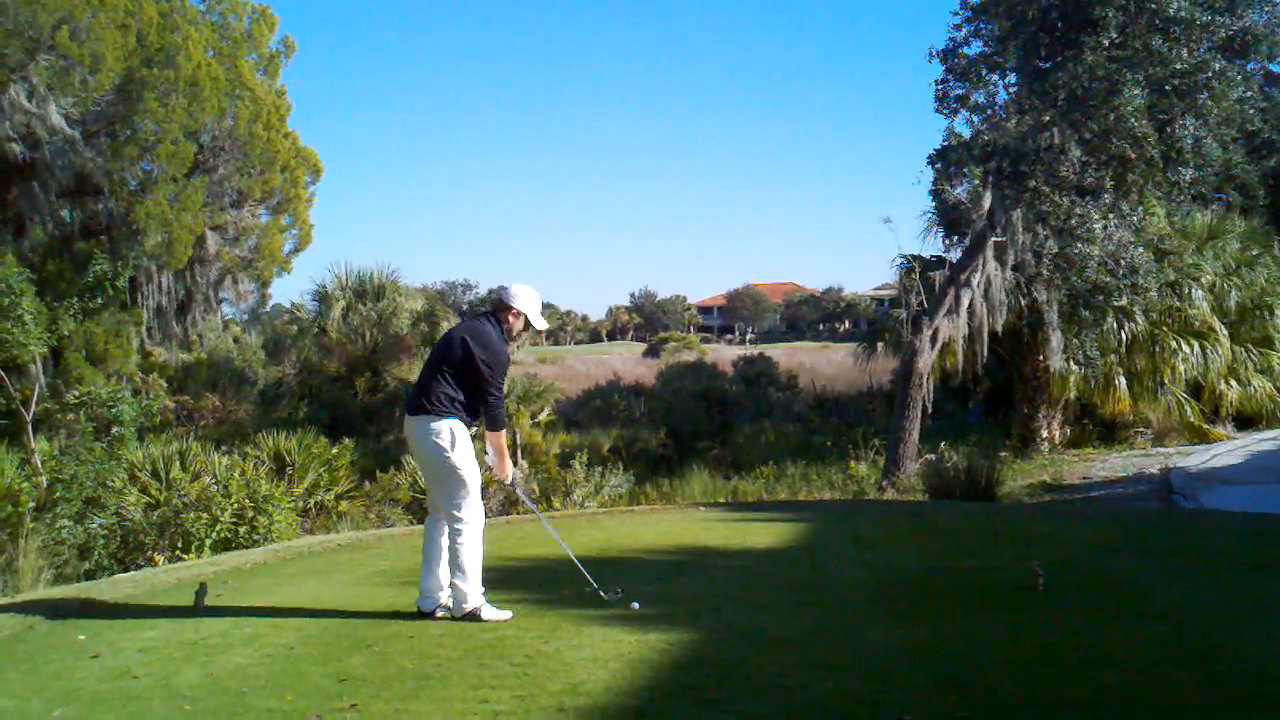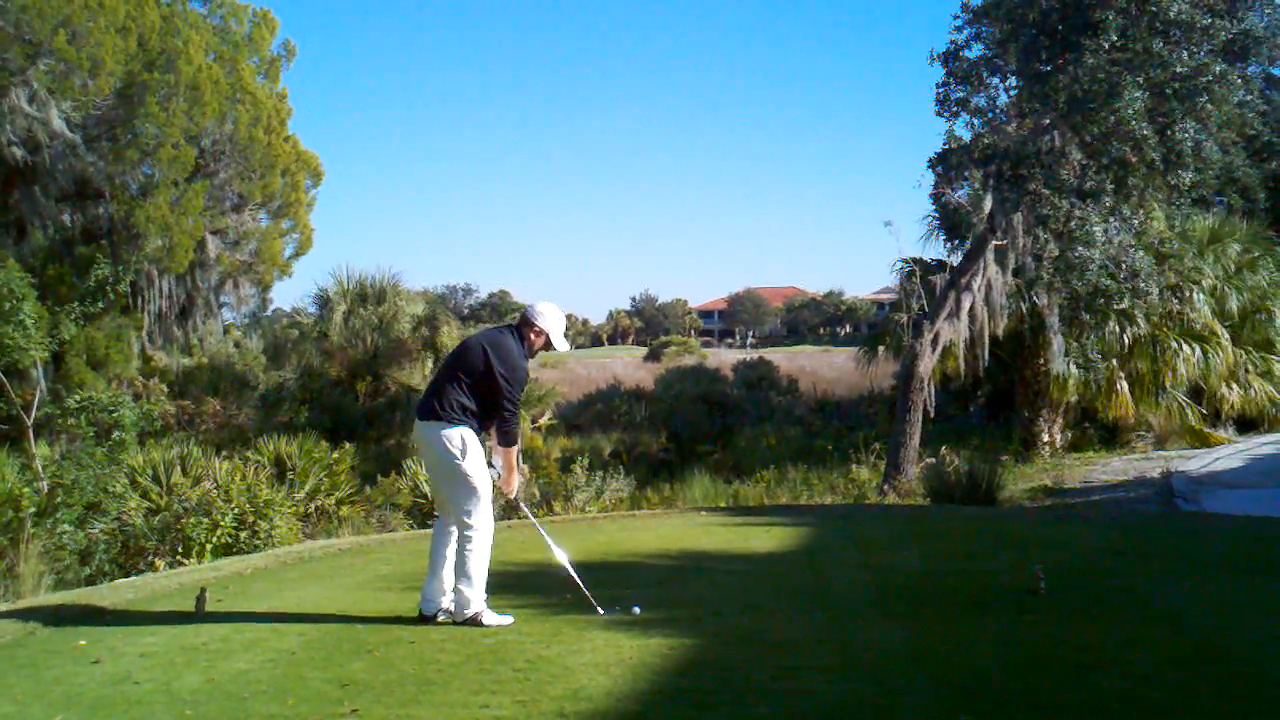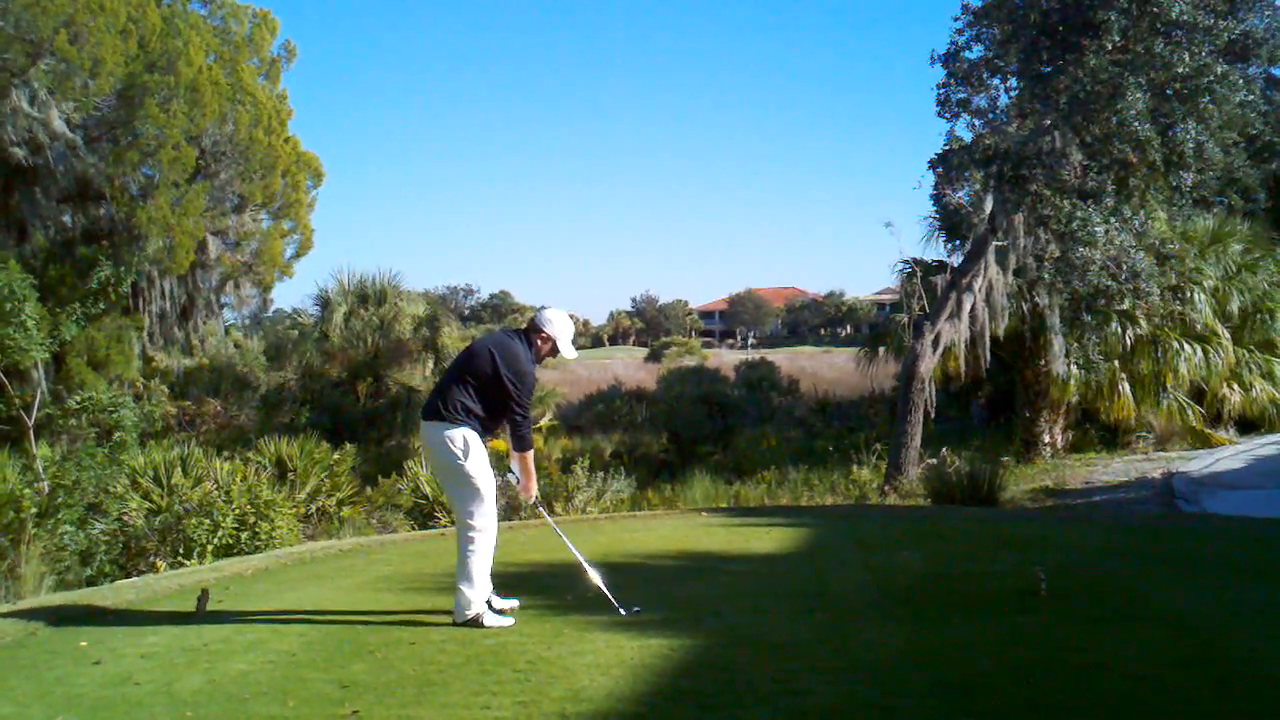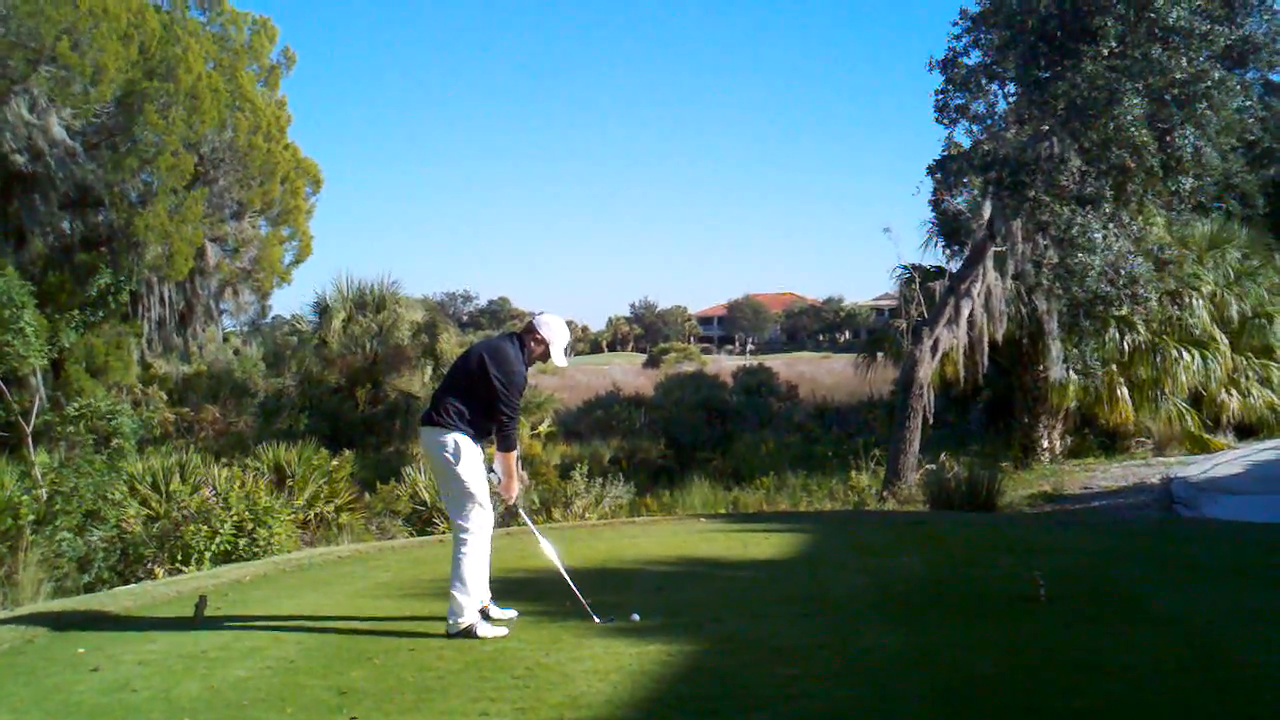
dt=0.5s
person 1, frame 1
left shoulder: (473, 328)
right shoulder: (493, 344)
right elbow: (493, 405)
left wrist: (490, 446)
right wrist: (503, 458)
left hip: (421, 422)
right hip: (442, 426)
left knee: (441, 513)
right knee: (467, 515)
left ankle: (433, 599)
right ankle: (468, 603)
person 1, frame 2
left shoulder: (493, 339)
right shoulder: (512, 359)
right elbow: (507, 420)
left wrist: (499, 455)
right wrist: (510, 472)
left hip: (429, 427)
right hip: (451, 432)
left knee: (450, 519)
right knee: (476, 521)
left ankle: (435, 604)
right ankle: (469, 608)
person 1, frame 3
left shoulder: (503, 342)
right shoulder: (519, 363)
right elbow: (520, 424)
left wrist: (514, 459)
right wrist: (529, 477)
left hip: (437, 427)
right hip: (454, 432)
left knee: (471, 517)
right knee: (480, 521)
left ankle: (479, 594)
right ankle: (470, 610)
person 1, frame 4
left shoulder: (498, 348)
right shoulder: (511, 364)
left elbow: (496, 418)
right elbow: (506, 426)
left wrist: (501, 469)
right wrist: (510, 478)
left hip: (448, 435)
right hip: (451, 438)
left knee: (478, 521)
right knee: (473, 526)
left ankle: (479, 601)
right ankle: (463, 620)
